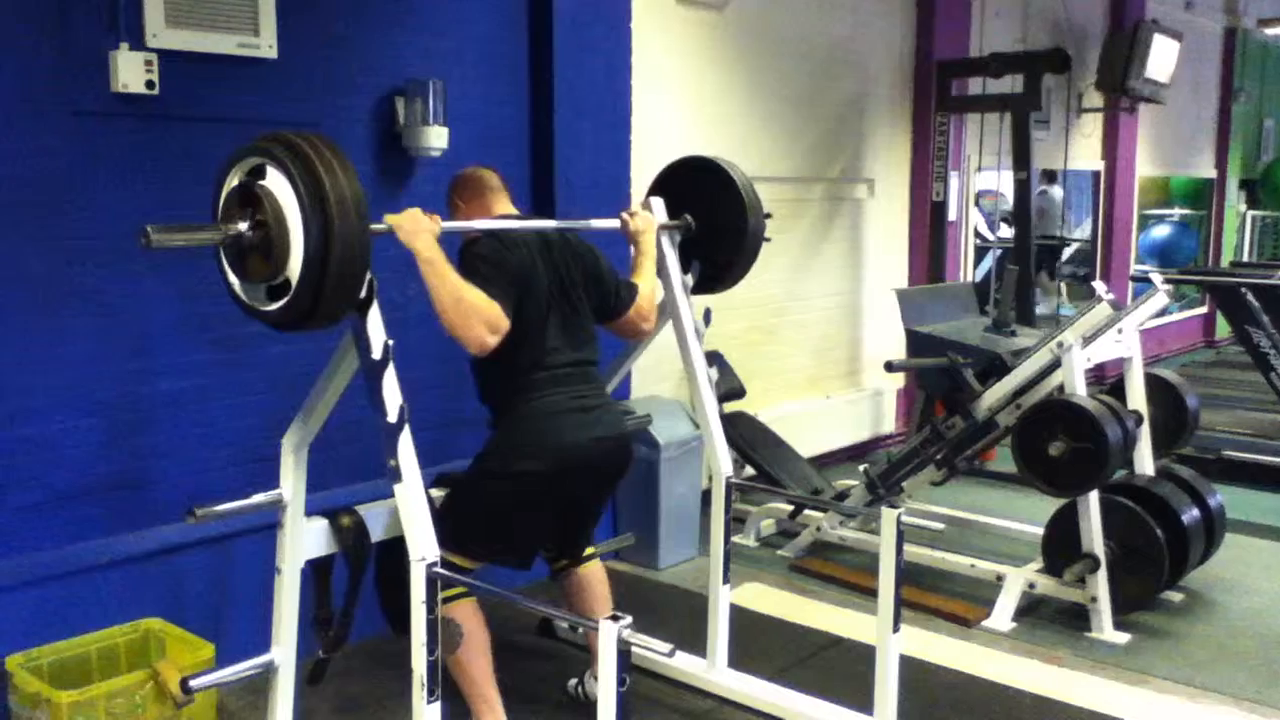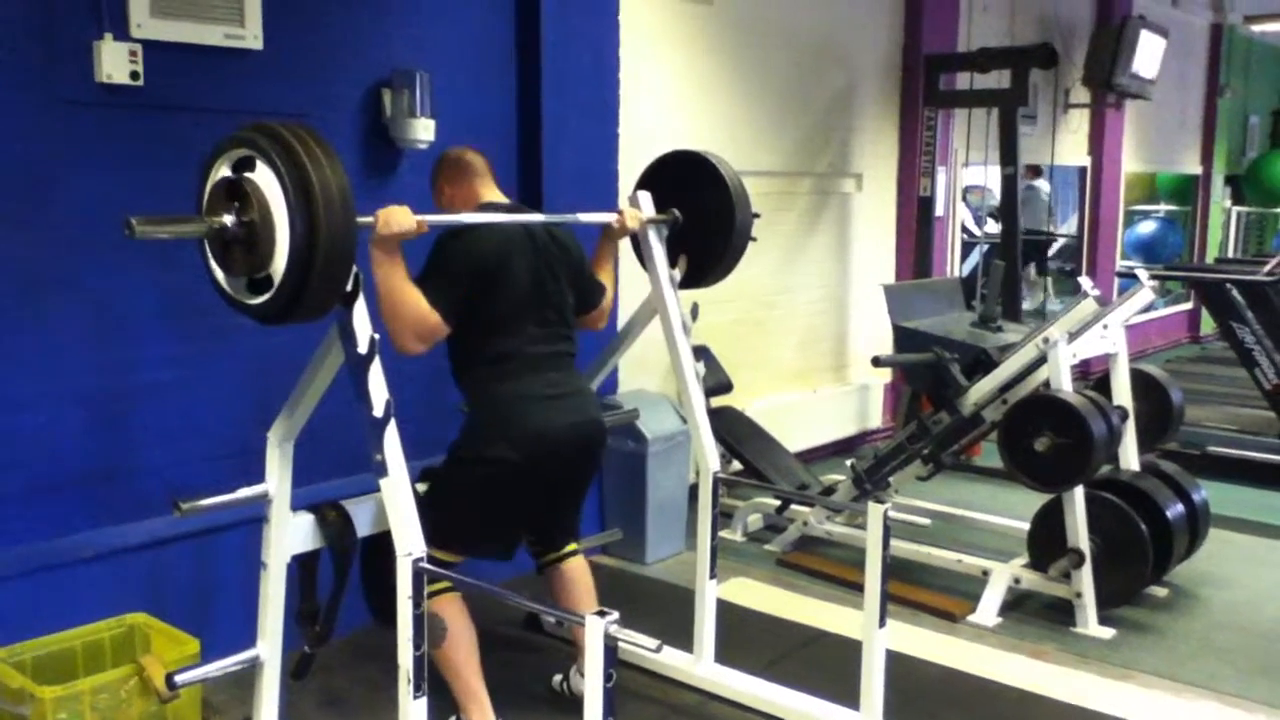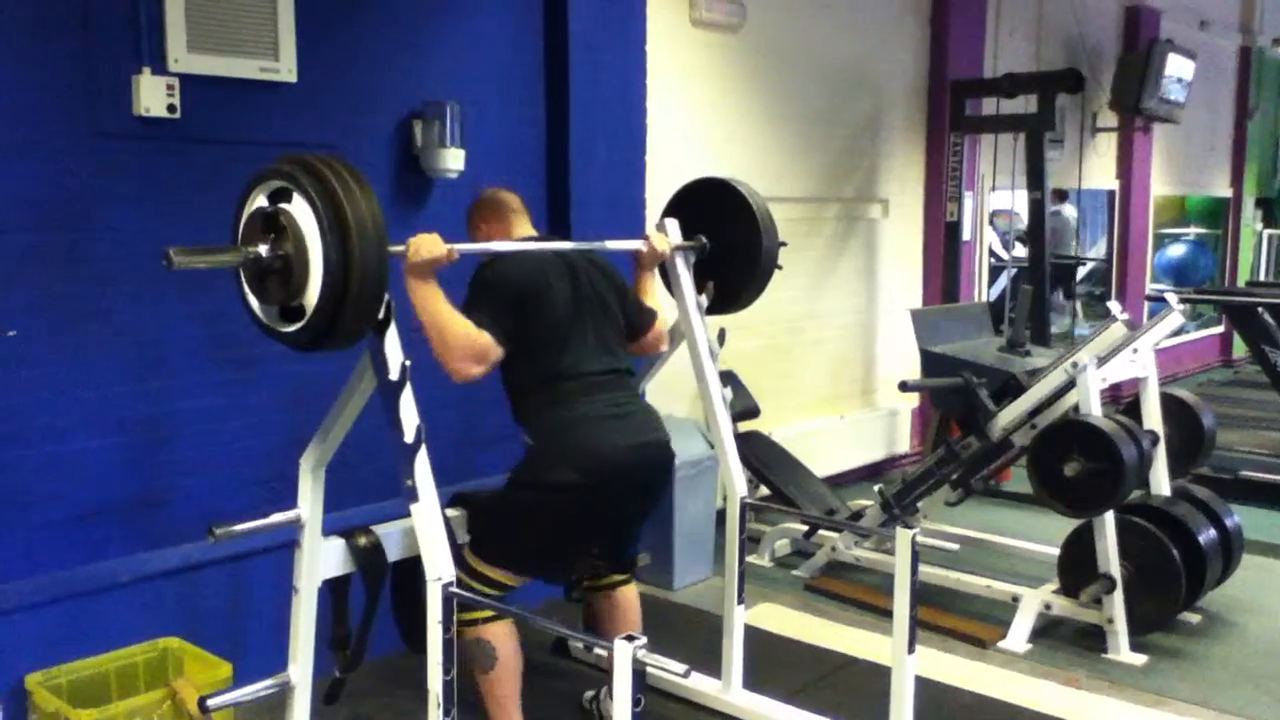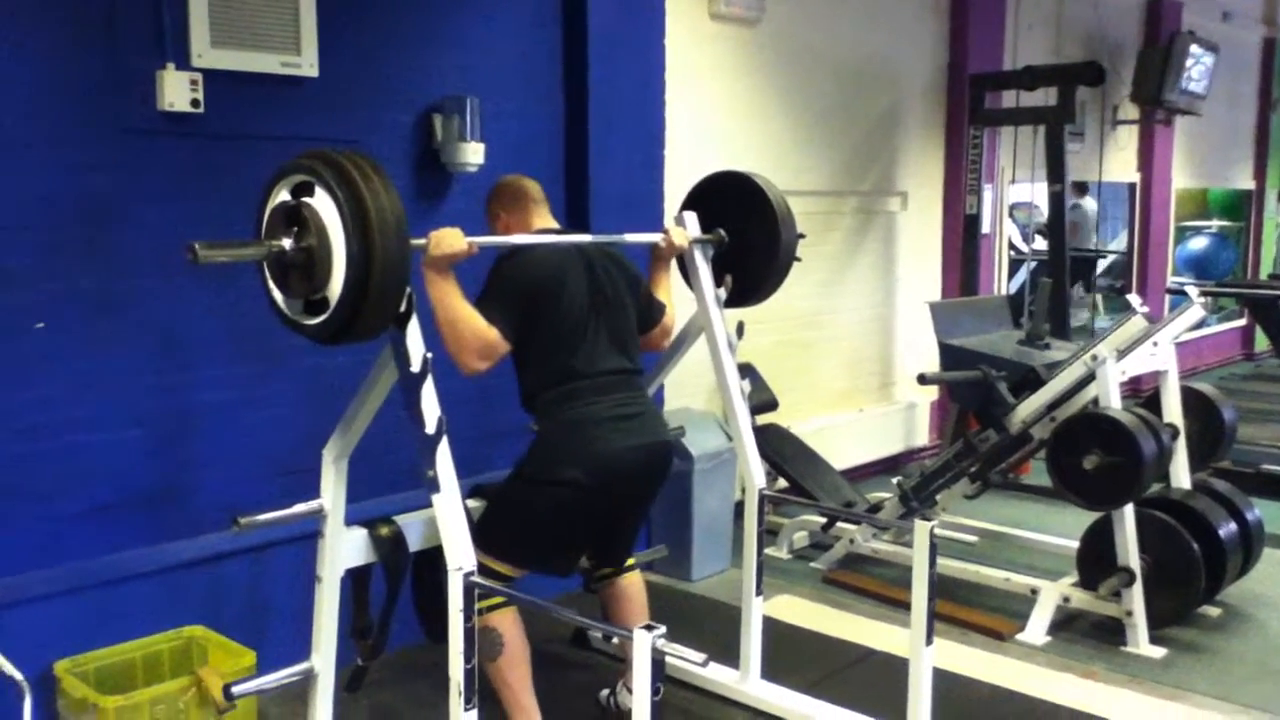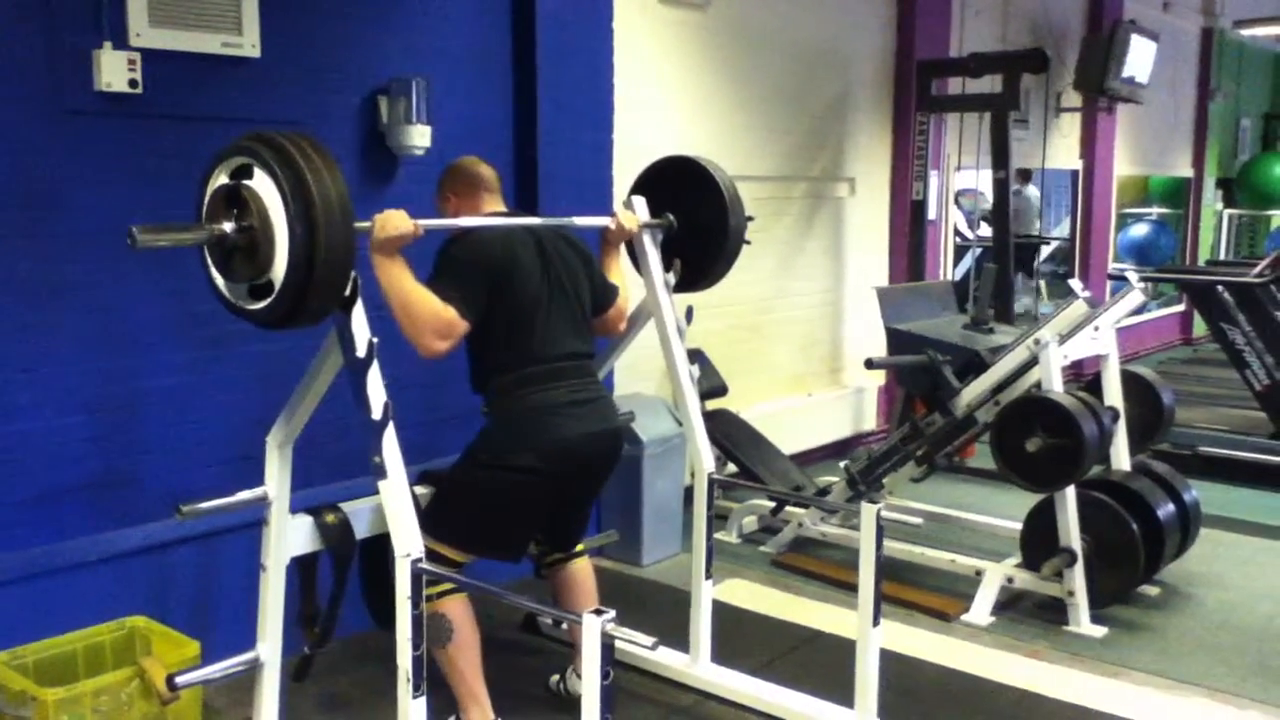
dt=1s
person 1, frame 1
left shoulder: (487, 248)
right shoulder: (574, 245)
left elbow: (482, 333)
right elbow: (642, 320)
left wrist: (424, 245)
right wrist: (646, 243)
left hip: (539, 443)
right hip: (608, 435)
left knee: (438, 571)
right knee: (571, 546)
person 1, frame 2
left shoulder: (465, 240)
right shoulder: (557, 234)
left elbow: (414, 334)
right elbow: (595, 315)
left wrist: (385, 249)
right wrist: (612, 241)
left hip: (511, 430)
right hip: (581, 419)
left knee: (425, 566)
right knee: (556, 540)
right ankle: (592, 672)
person 1, frame 3
left shoulder: (502, 272)
right shoulder: (595, 264)
left elbow: (466, 361)
right elbow: (653, 340)
left wrist: (420, 278)
right wrist: (648, 268)
left hip: (577, 454)
right hip: (650, 443)
left knee: (474, 591)
right knee: (610, 564)
person 1, frame 4
left shoulder: (521, 265)
right shoulder: (612, 258)
left elbow: (475, 353)
right elbow: (659, 335)
left wrist: (439, 273)
right wrist: (663, 262)
left hip: (581, 449)
right hip: (650, 439)
left knee: (482, 579)
right knee: (612, 556)
person 1, frame 5
left shoulder: (472, 247)
right shoulder: (565, 241)
left elbow: (435, 335)
right elbow: (614, 320)
left wrist: (387, 256)
right wrist: (614, 248)
left hip: (532, 436)
right hip: (601, 426)
left knee: (430, 563)
right knee: (561, 542)
right ankle: (589, 672)
